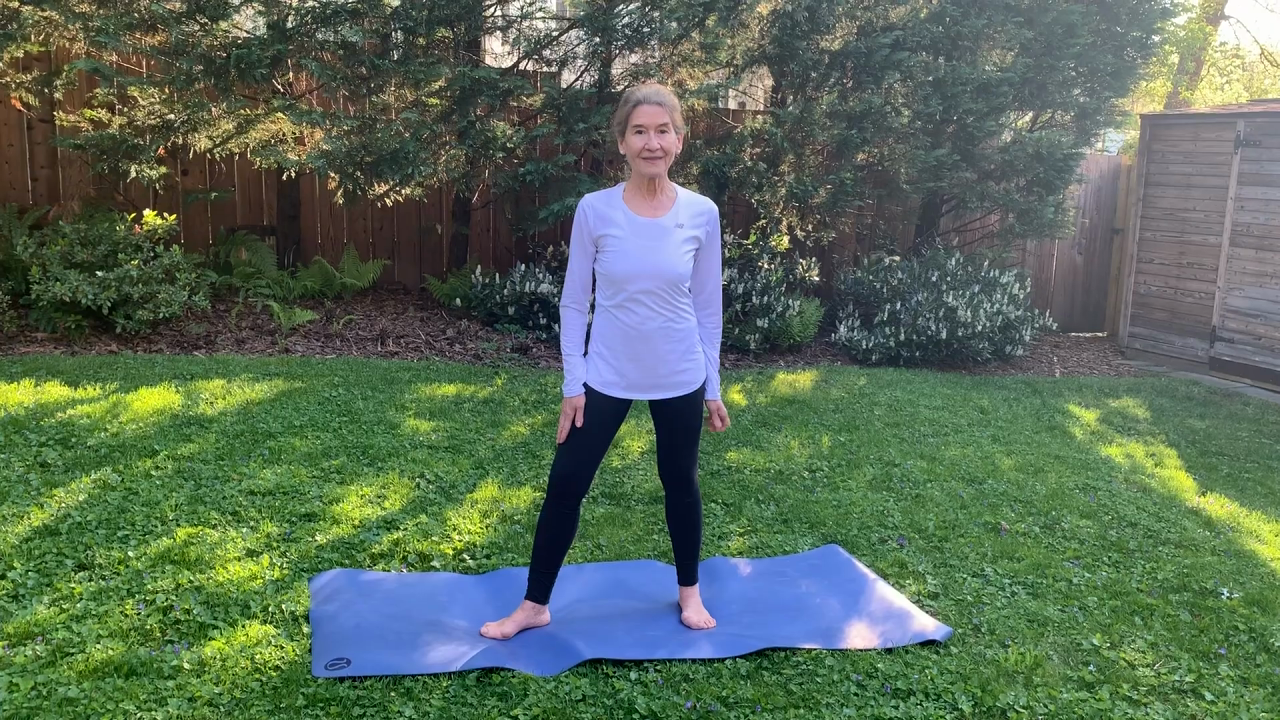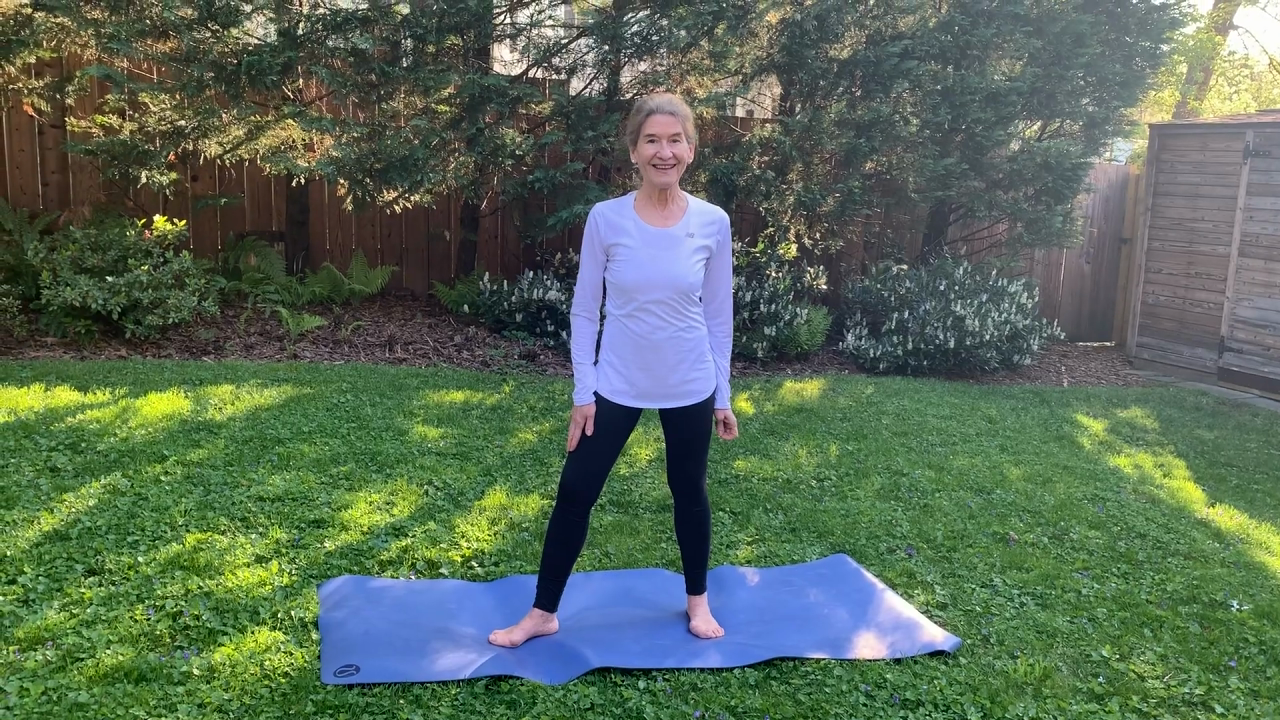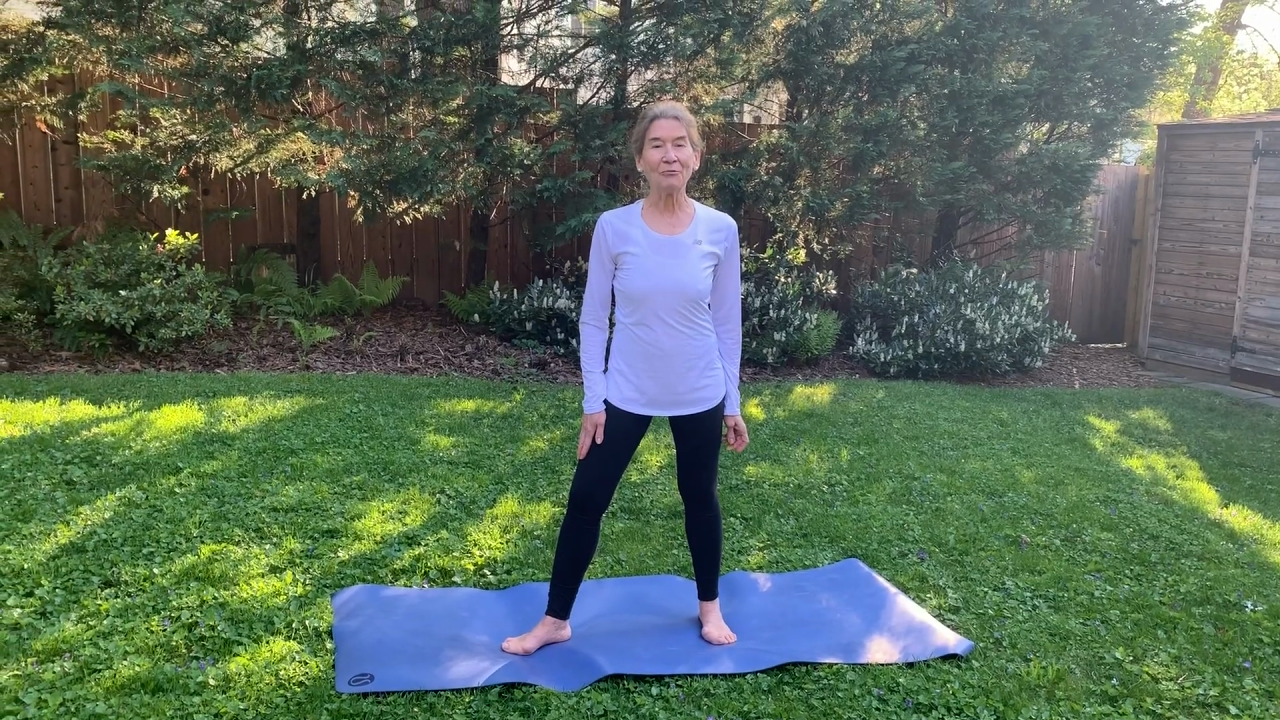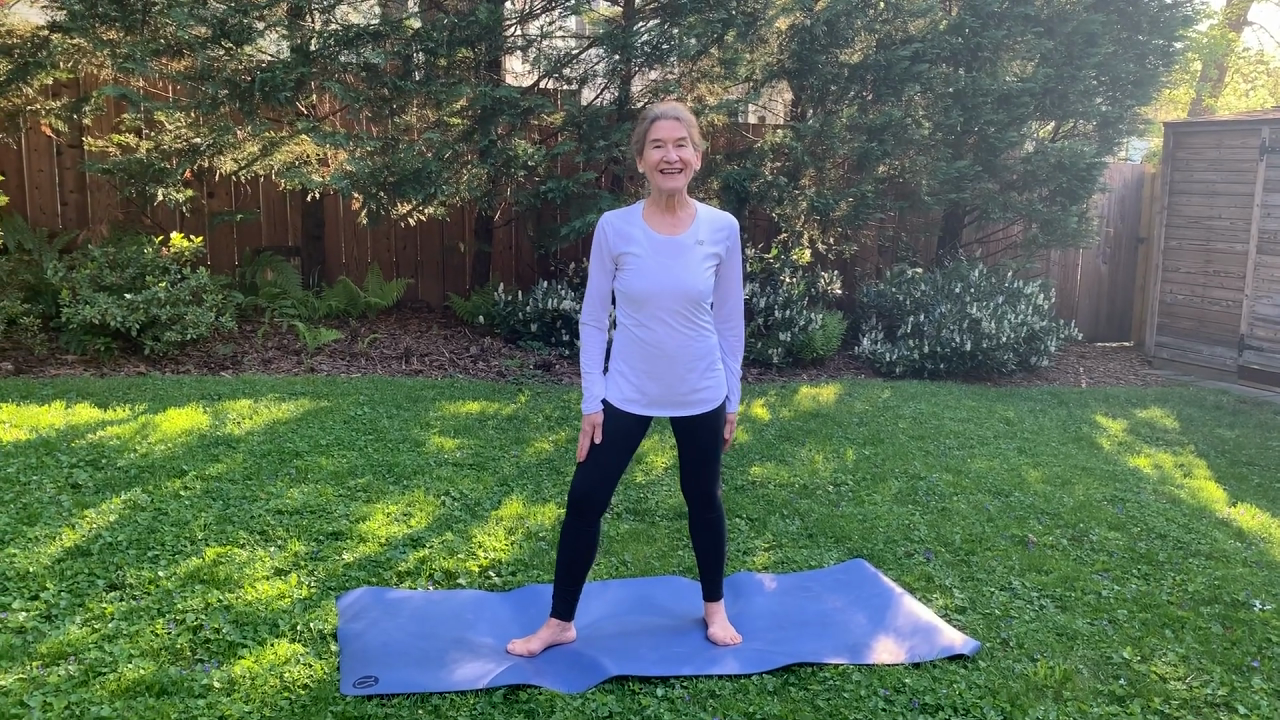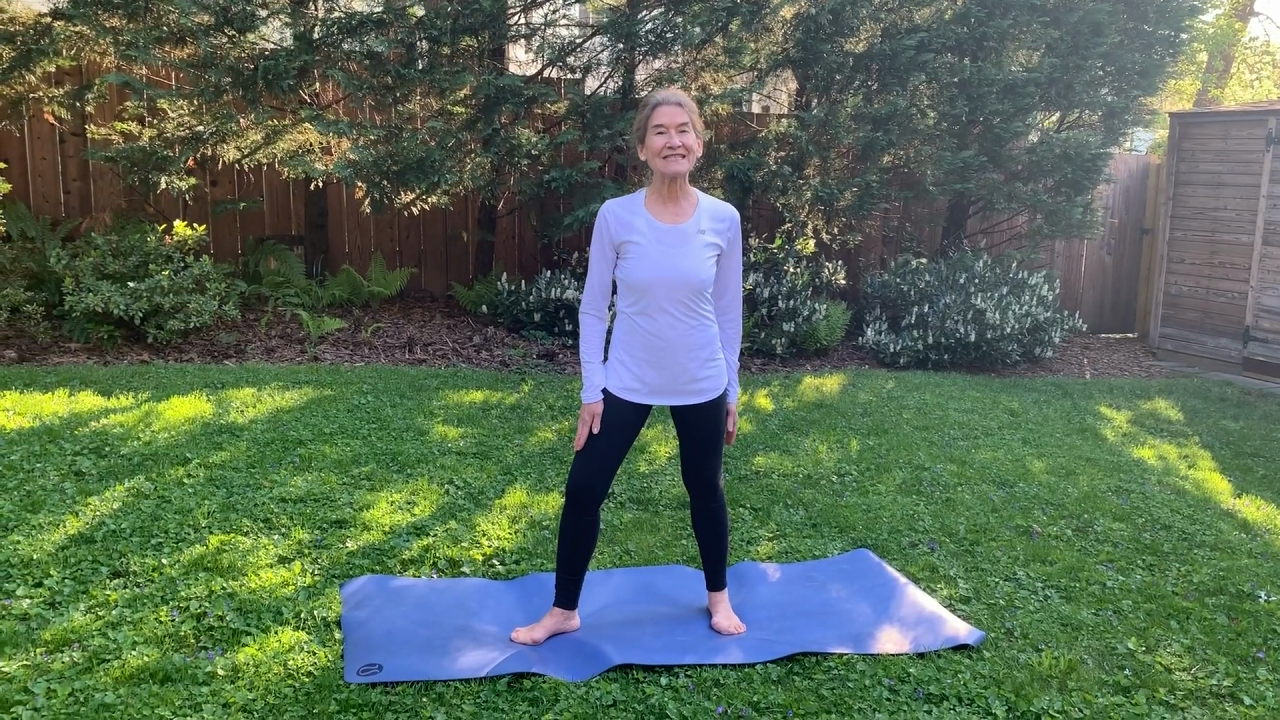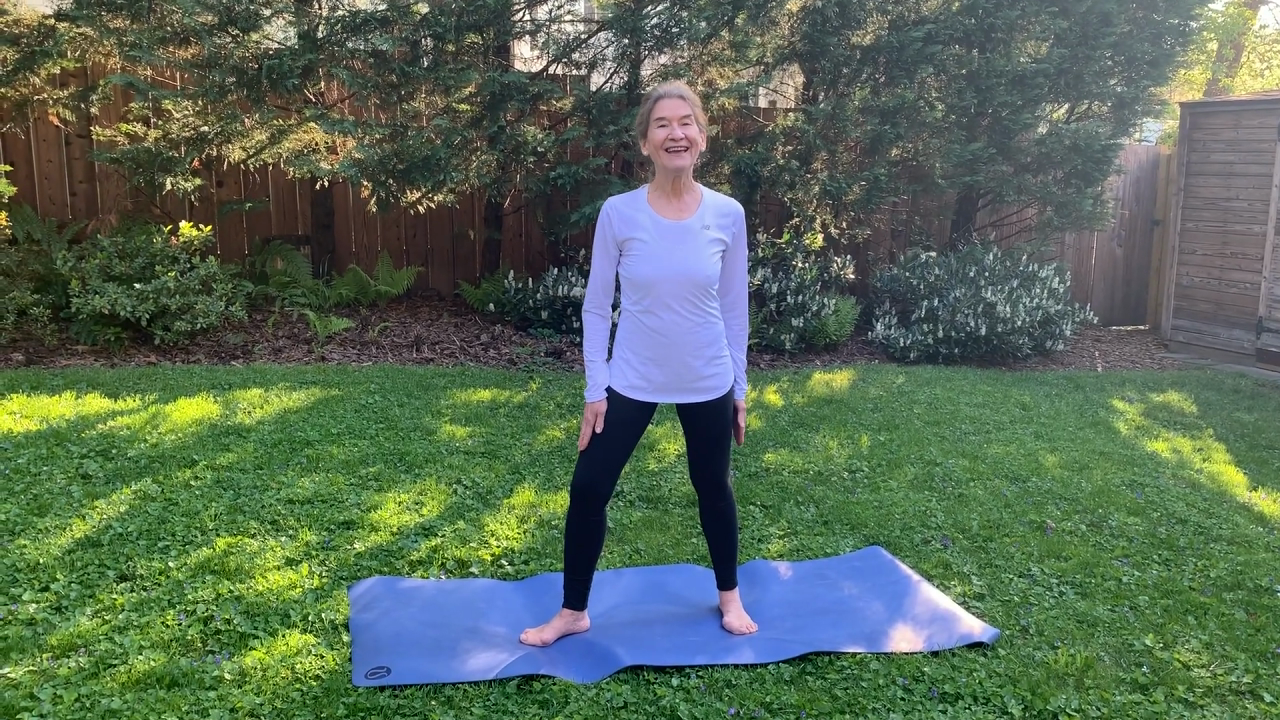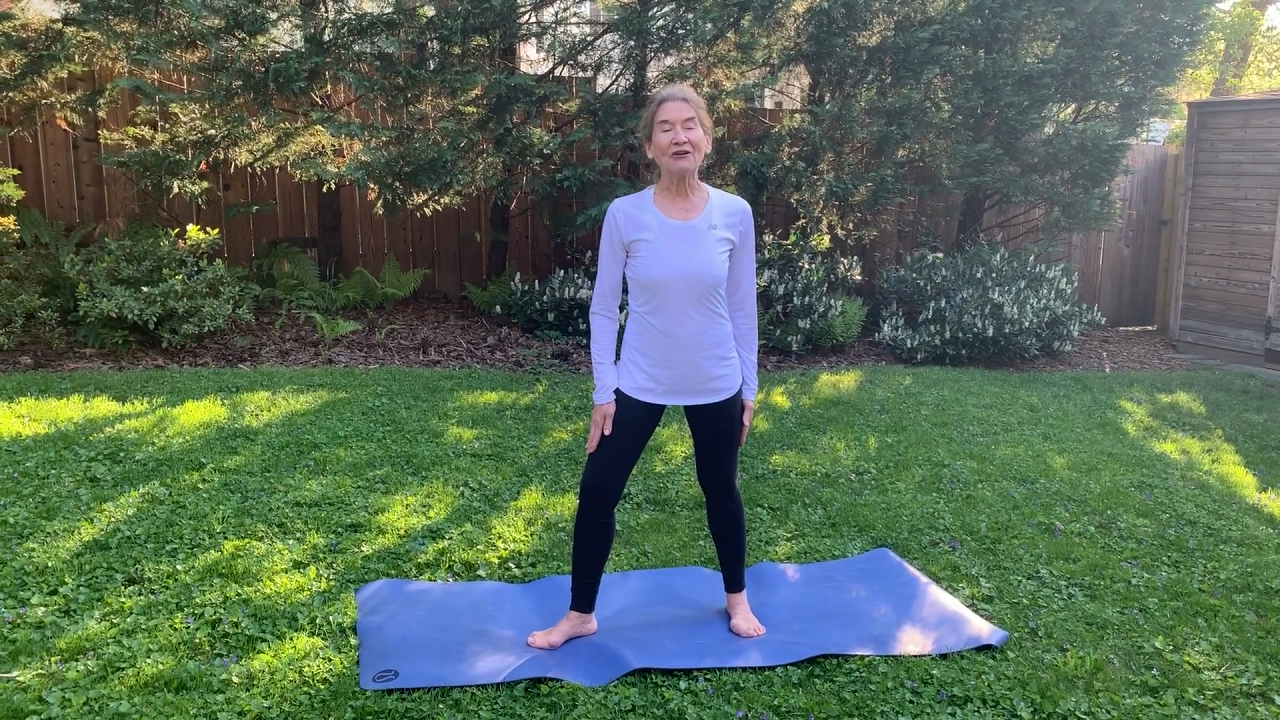
dt=0.7s
person 1, frame 1
left shoulder: (701, 213)
right shoulder: (594, 210)
left elbow: (707, 305)
right elbow: (574, 302)
left wrist: (712, 386)
right wrist: (572, 384)
left hip: (678, 379)
right hip: (606, 376)
left knee: (680, 482)
right knee: (565, 483)
left ankle: (688, 591)
right ankle: (535, 604)
person 1, frame 2
left shoulder: (713, 223)
right shoulder: (606, 218)
left elbow: (719, 315)
right elbow: (585, 310)
left wrist: (723, 395)
right wrist: (583, 392)
left hip: (690, 387)
right hip: (618, 385)
left knee: (689, 492)
right knee: (575, 491)
left ankle: (697, 600)
right ankle: (543, 612)
person 1, frame 3
left shoulder: (720, 229)
right shoulder: (613, 227)
left elbow: (727, 322)
right elbow: (594, 319)
left wrist: (732, 403)
right wrist: (593, 400)
left hip: (698, 395)
right hip: (626, 394)
left knee: (700, 499)
right knee: (585, 500)
left ankle: (709, 606)
right ankle: (556, 619)
person 1, frame 4
left shoulder: (722, 228)
right shoulder: (613, 228)
left elbow: (730, 320)
right elbow: (593, 319)
left wrist: (732, 398)
right wrist: (591, 400)
left hip: (700, 396)
right hip: (626, 394)
left knee: (704, 500)
right knee: (585, 500)
left ankle: (714, 607)
right ankle: (560, 621)
person 1, frame 5
left shoulder: (723, 219)
right shoulder: (615, 216)
left elbow: (728, 310)
right elbow: (593, 308)
left wrist: (732, 390)
right wrist: (591, 390)
left hip: (700, 385)
right hip: (627, 383)
left knee: (705, 491)
right knee: (583, 490)
left ankle: (717, 596)
right ankle: (564, 610)
person 1, frame 6
left shoulder: (727, 215)
right shoulder: (617, 213)
left elbow: (734, 308)
right elbow: (597, 306)
left wrist: (740, 387)
right wrist: (595, 388)
left hip: (706, 383)
right hip: (631, 381)
left knee: (713, 489)
right knee: (588, 490)
left ankle: (729, 596)
right ankle: (573, 612)
person 1, frame 7
left shoulder: (734, 213)
right shoulder: (624, 215)
left elbow: (742, 307)
right elbow: (604, 307)
left wrist: (749, 386)
right wrist: (603, 390)
left hip: (715, 384)
right hip: (640, 383)
left knee: (721, 490)
right knee: (597, 492)
left ankle: (736, 598)
right ankle: (580, 613)
